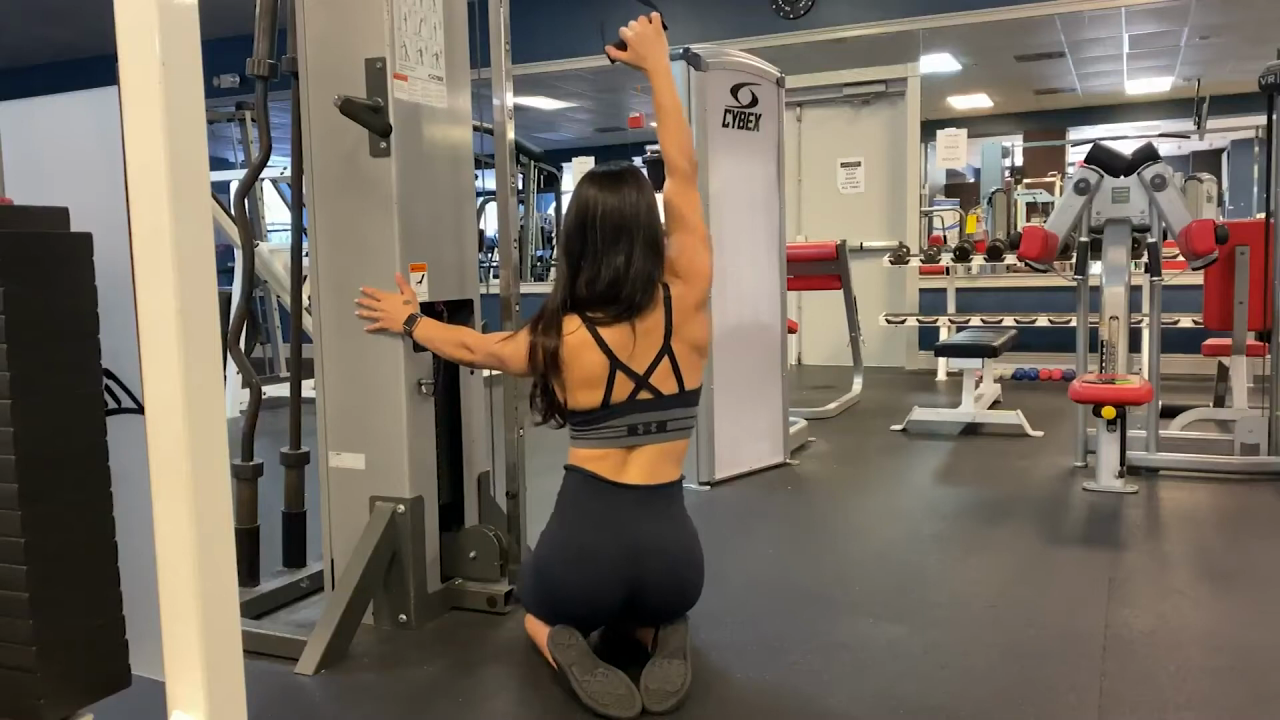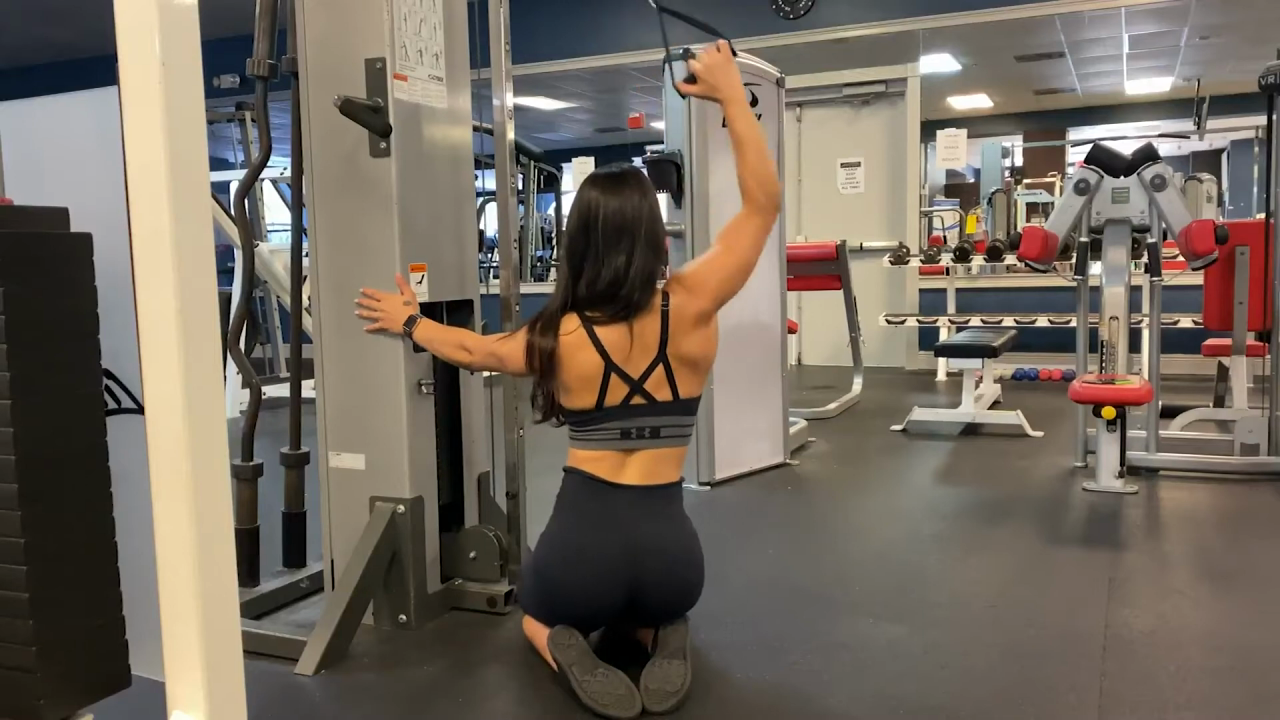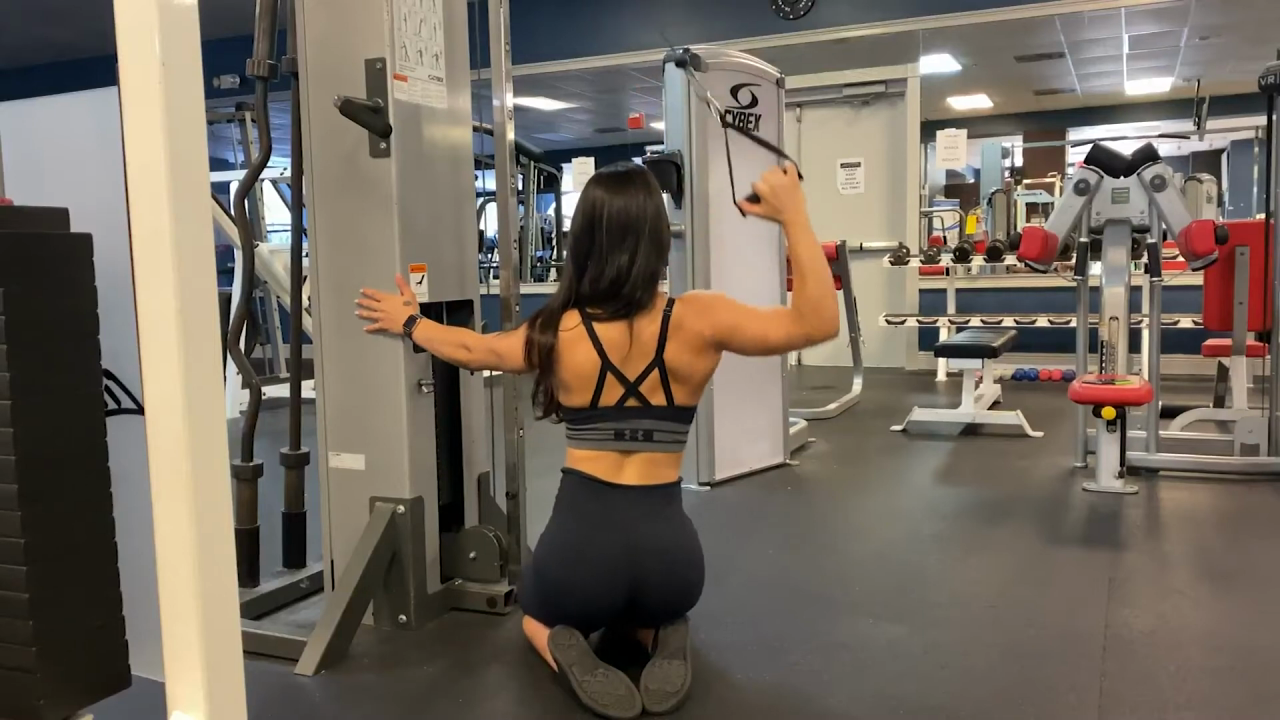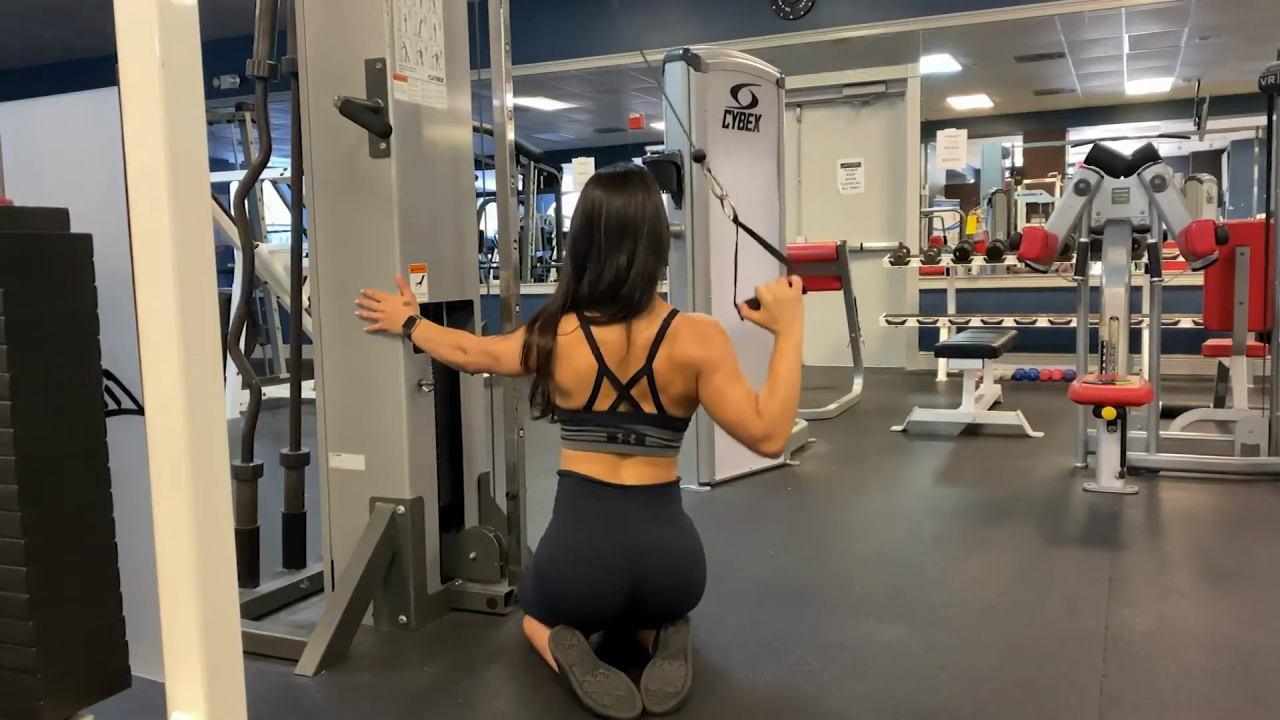
dt=0.4s
person 1, frame 1
left shoulder: (559, 337)
right shoulder: (685, 303)
left elbow: (476, 348)
right elbow: (684, 173)
left wrist: (410, 320)
right wrist: (657, 64)
left hip: (582, 540)
right hip: (668, 547)
left knee: (539, 610)
right knee: (652, 600)
left ankle: (567, 653)
right ankle: (660, 638)
person 1, frame 2
left shoulder: (556, 334)
right shoulder: (691, 308)
left elbow: (472, 351)
right elbow: (763, 204)
left wrist: (409, 322)
right wrist: (729, 95)
left hip: (581, 542)
right hip: (668, 549)
left knee: (537, 611)
right knee: (651, 600)
left ankle: (566, 653)
right ankle: (661, 637)
person 1, frame 3
left shoulder: (557, 333)
right shoulder: (698, 320)
left elbow: (472, 349)
right elbow: (818, 322)
left wrist: (409, 322)
right wrist: (792, 212)
left hip: (581, 543)
right hip: (667, 549)
left knee: (538, 611)
right knee: (651, 597)
left ankle: (566, 654)
right ankle: (662, 639)
person 1, frame 4
left shoulder: (555, 336)
right shoulder: (695, 337)
left elbow: (471, 353)
right elbow: (768, 436)
left wrist: (409, 323)
right wrist: (789, 330)
left hip: (579, 546)
right hip: (667, 552)
left knee: (538, 611)
right knee: (651, 603)
left ankle: (565, 651)
right ankle: (662, 636)
